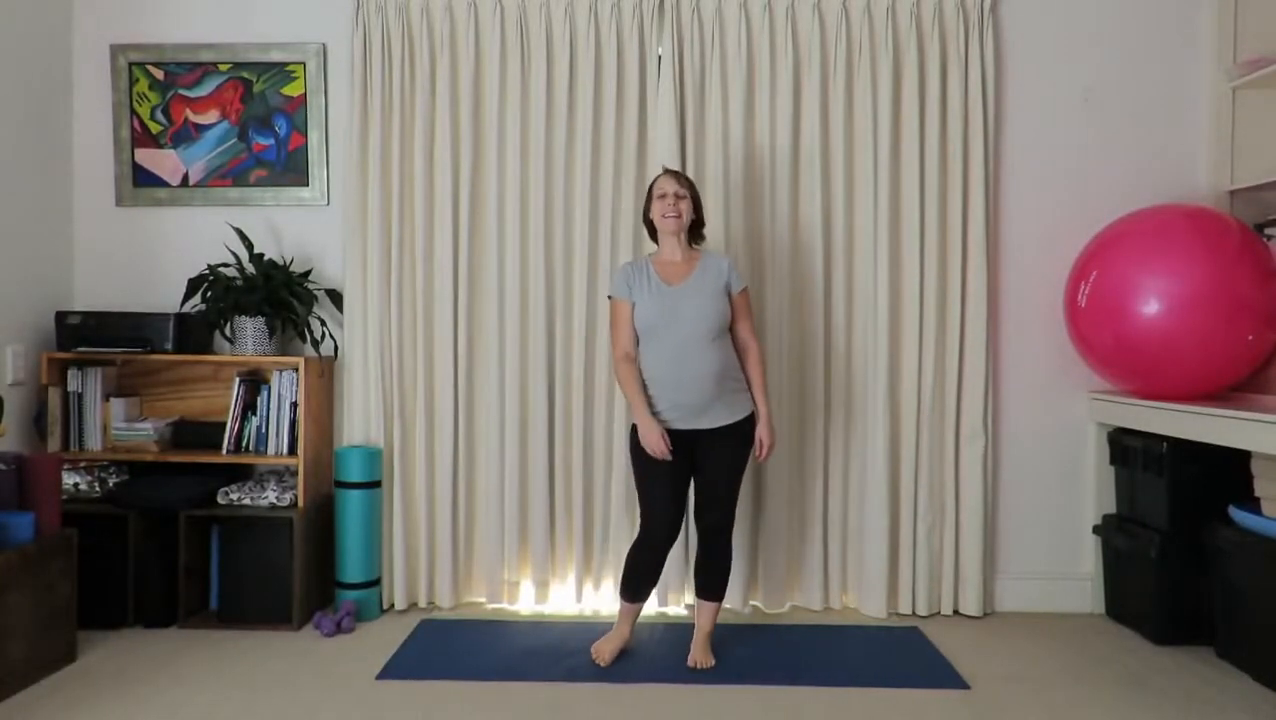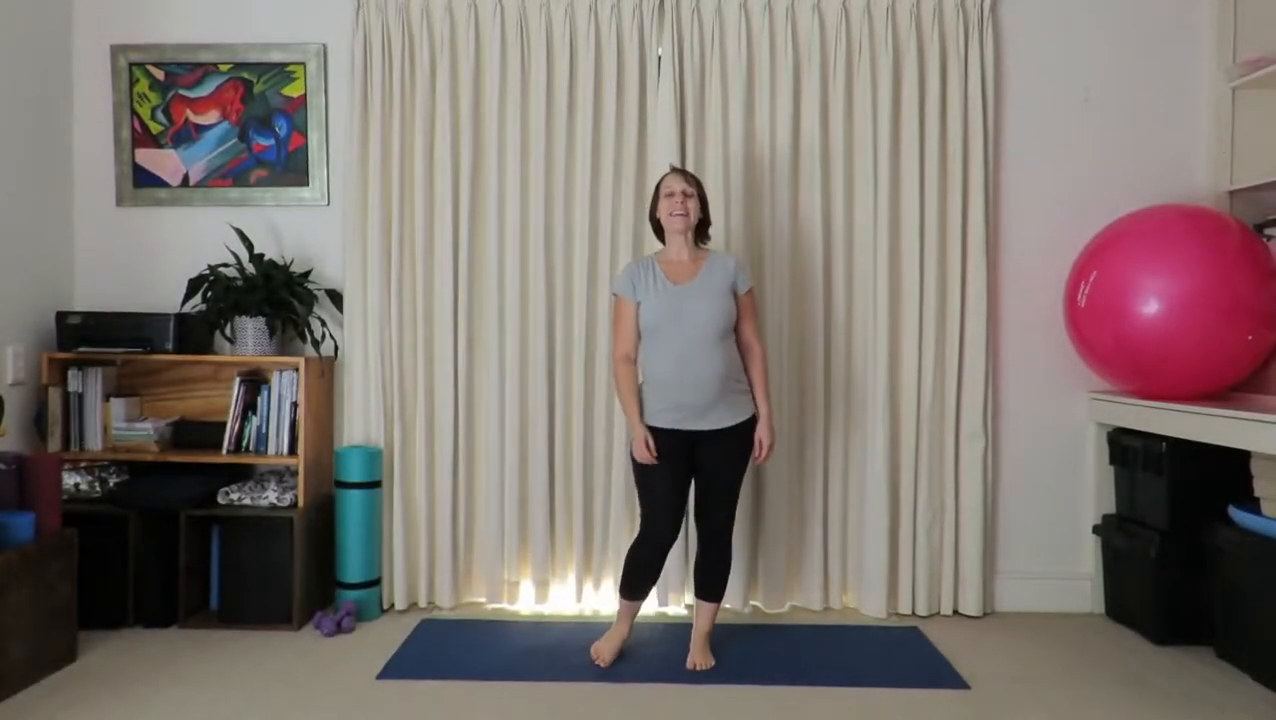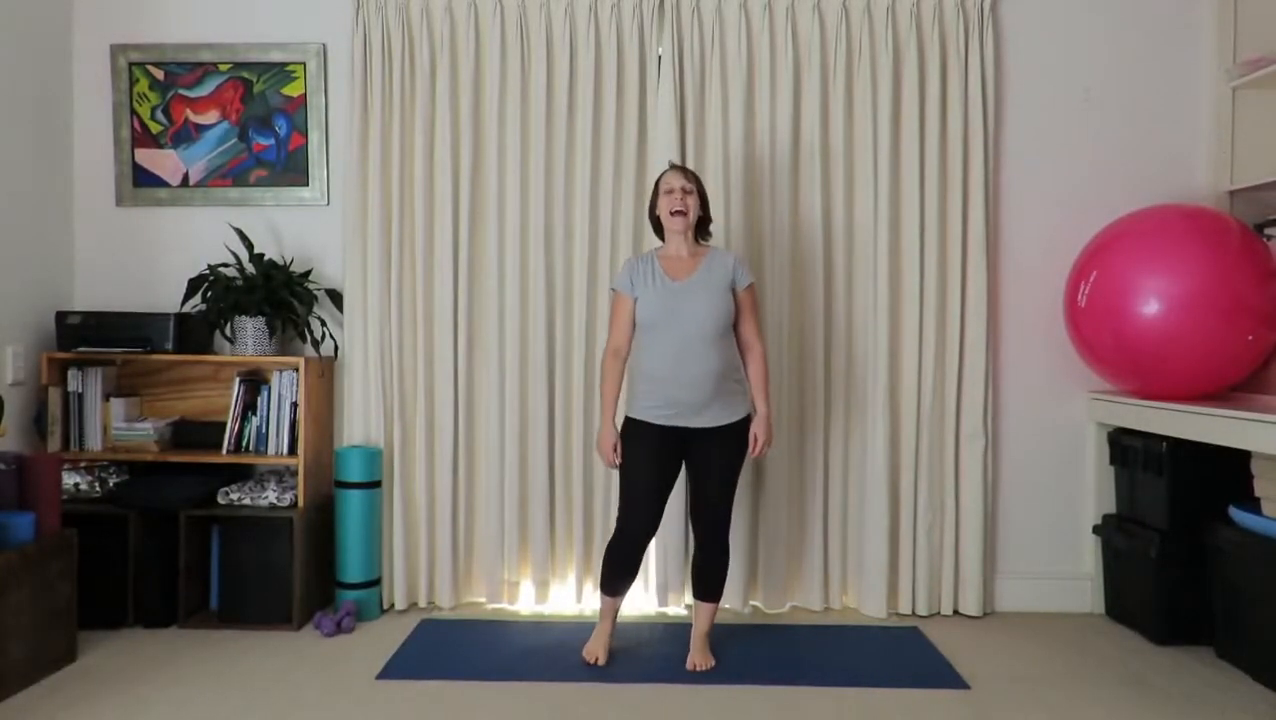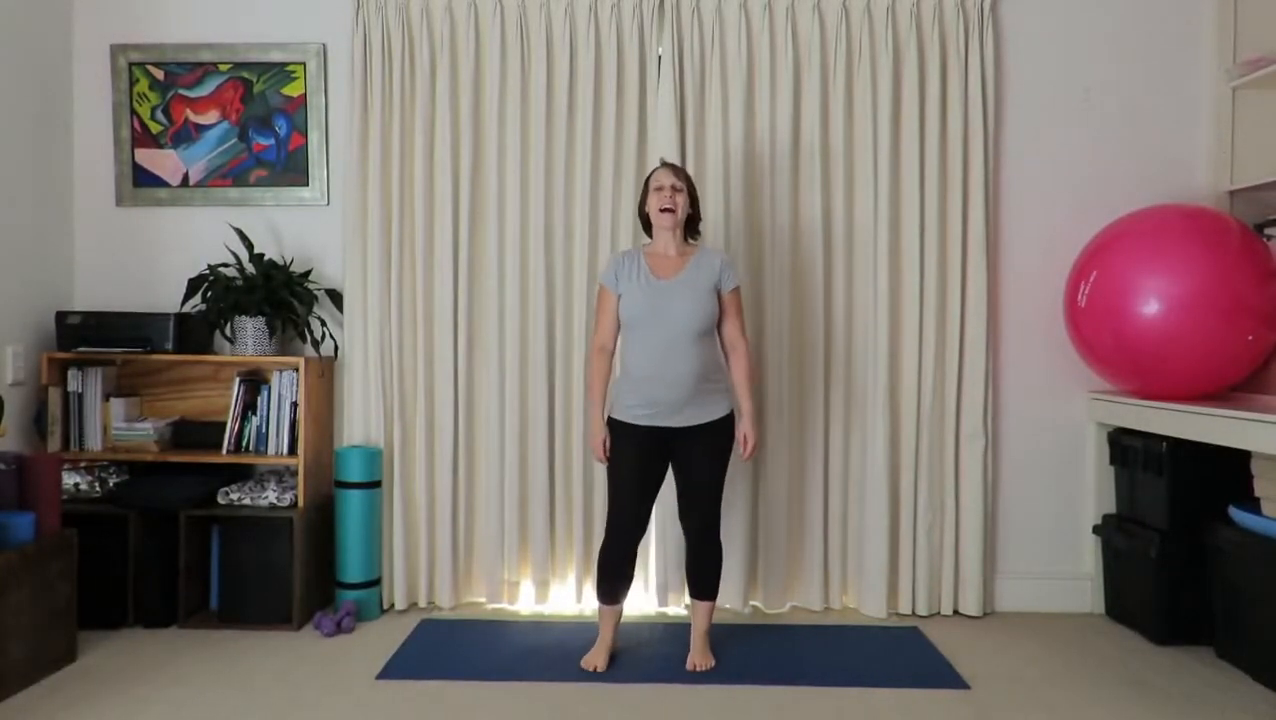
dt=0.2s
person 1, frame 1
left shoulder: (723, 269)
right shoulder: (631, 276)
left elbow: (748, 346)
right elbow: (624, 356)
left wrist: (763, 413)
right wrist: (644, 419)
left hip: (726, 425)
right hip: (660, 427)
left knee: (715, 529)
right knee: (658, 530)
left ankle: (701, 637)
right ankle: (623, 627)
person 1, frame 2
left shoulder: (729, 269)
right shoulder: (636, 275)
left elbow: (751, 347)
right elbow: (624, 357)
left wrist: (764, 414)
right wrist: (634, 423)
left hip: (727, 426)
right hip: (662, 427)
left knee: (715, 530)
right knee: (659, 532)
left ankle: (700, 637)
right ankle: (622, 625)
person 1, frame 3
left shoulder: (729, 267)
right shoulder: (635, 271)
left elbow: (751, 344)
right elbow: (617, 351)
left wrist: (761, 410)
right wrist: (607, 421)
left hip: (721, 424)
right hip: (651, 423)
left knee: (712, 530)
right knee: (634, 526)
left ankle: (700, 637)
right ankle: (603, 627)
person 1, frame 4
left shoulder: (716, 266)
right shoulder: (621, 266)
left elbow: (735, 345)
right elbow: (601, 347)
left wrist: (746, 413)
right wrist: (595, 418)
left hip: (704, 422)
right hip: (633, 422)
left knee: (701, 528)
right knee: (623, 529)
left ankle: (700, 637)
right ankle: (605, 636)
